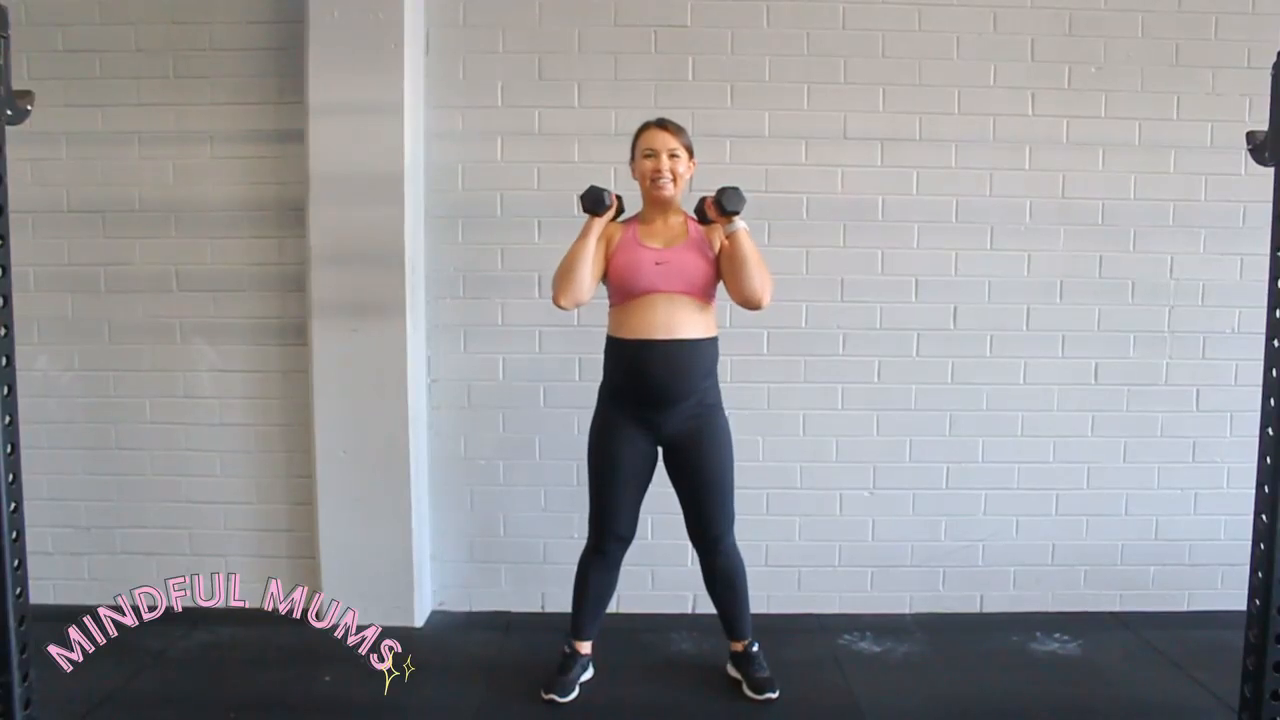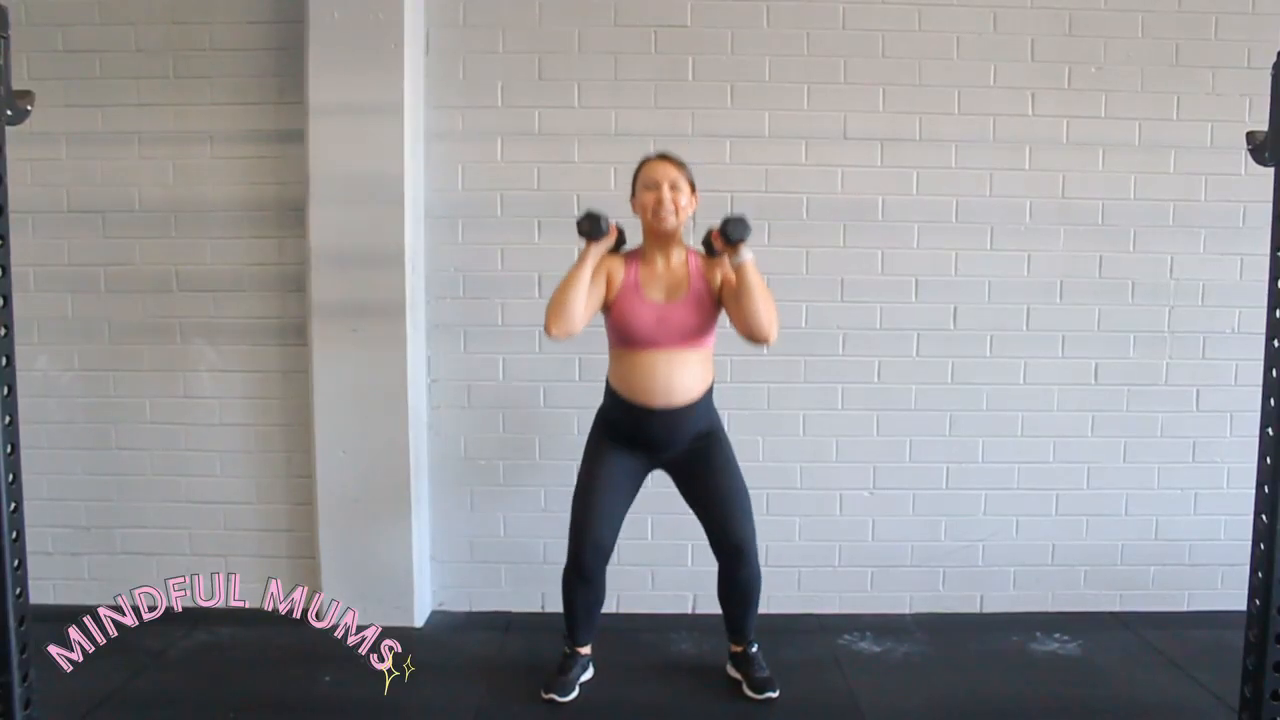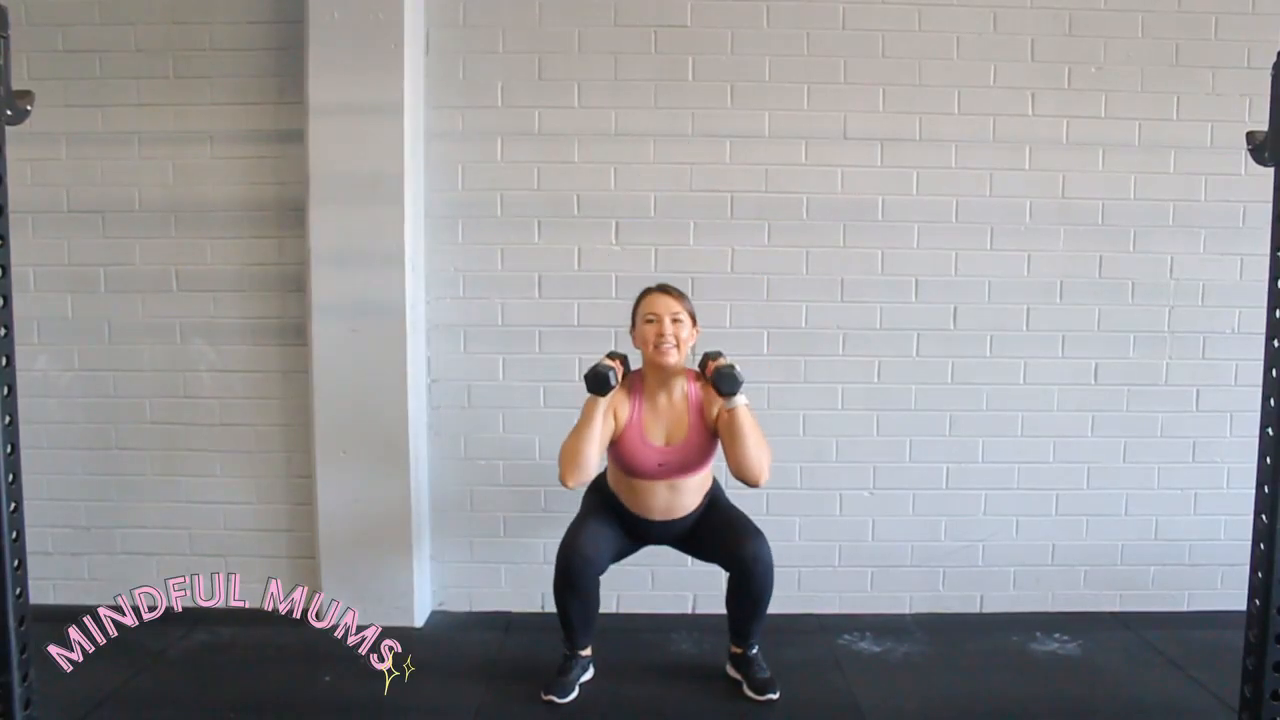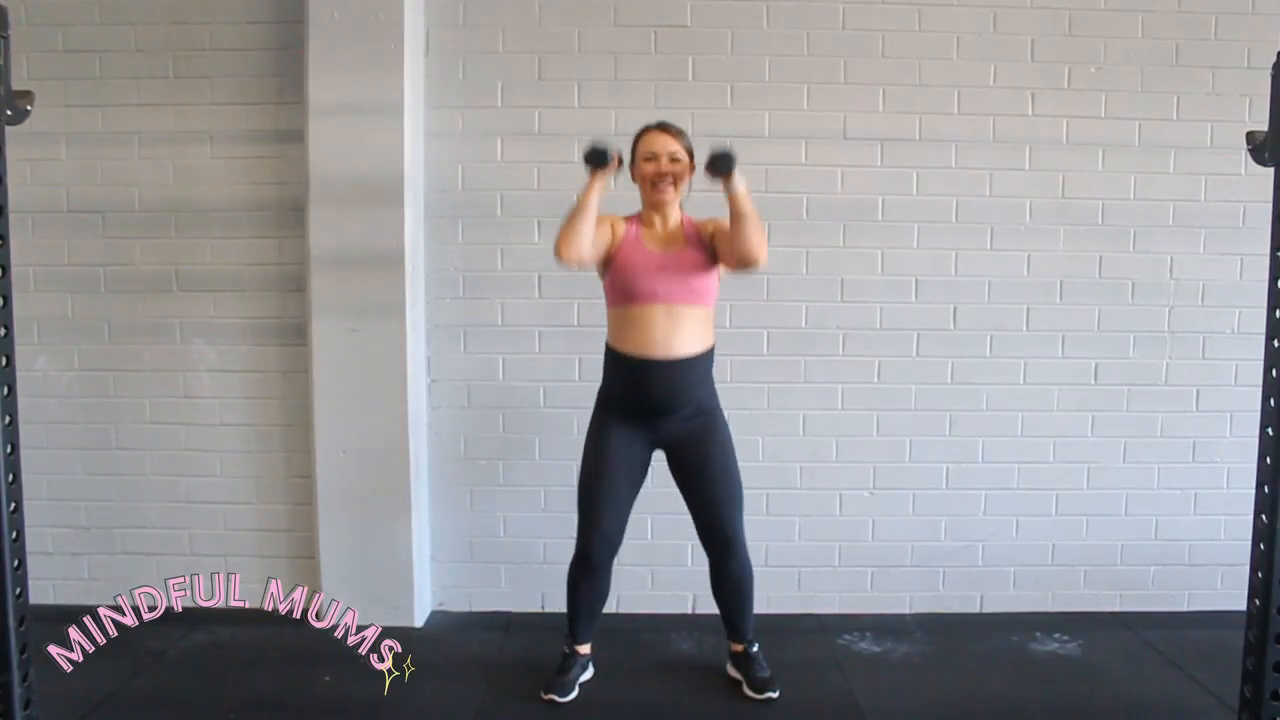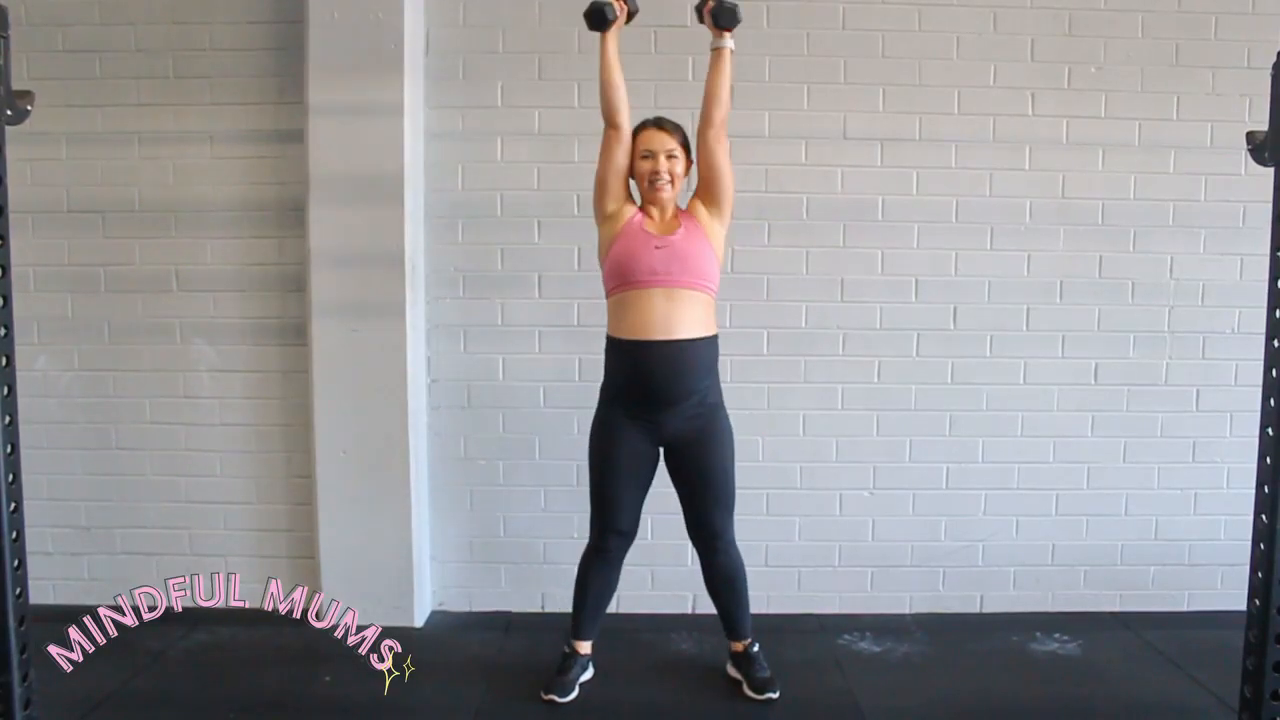
dt=0.4s
person 1, frame 1
left shoulder: (712, 234)
right shoulder: (613, 234)
left elbow: (757, 296)
right elbow: (567, 295)
left wrist: (735, 225)
right wrist: (593, 224)
left hip: (696, 401)
right hip: (625, 401)
left knee: (715, 538)
right knee: (608, 538)
left ankle: (744, 652)
right ankle: (578, 654)
person 1, frame 2
left shoulder: (714, 272)
right shoulder: (613, 272)
left elbow: (764, 332)
right elbow: (561, 328)
left wrist: (740, 257)
right wrist: (590, 256)
left hip: (696, 433)
right hip: (621, 434)
left knee: (739, 543)
right knee: (587, 545)
left ankle: (743, 653)
right ankle: (578, 656)
person 1, frame 3
left shoulder: (711, 397)
right shoulder: (616, 400)
left elbow: (756, 475)
right elbow: (573, 476)
left wrist: (735, 399)
right wrist: (597, 401)
left hip: (697, 512)
right hip: (619, 512)
left knee: (755, 558)
right knee: (576, 560)
left ankle: (744, 654)
right ankle: (578, 656)
person 1, frame 4
left shoulder: (709, 235)
right shoulder: (614, 233)
left elbow: (755, 255)
right elbow: (567, 251)
left wrist: (733, 183)
right wrist: (595, 184)
left hip: (694, 405)
right hip: (623, 406)
left knee: (726, 537)
right knee: (596, 539)
left ankle: (744, 652)
right ankle: (577, 656)
person 1, frame 5
left shoulder: (707, 218)
right shoulder: (617, 218)
left elbow: (715, 124)
right elbow: (615, 121)
left hip: (697, 400)
right hip: (626, 401)
left knee: (715, 537)
right knee: (610, 536)
left ankle: (743, 650)
right ankle: (578, 653)
